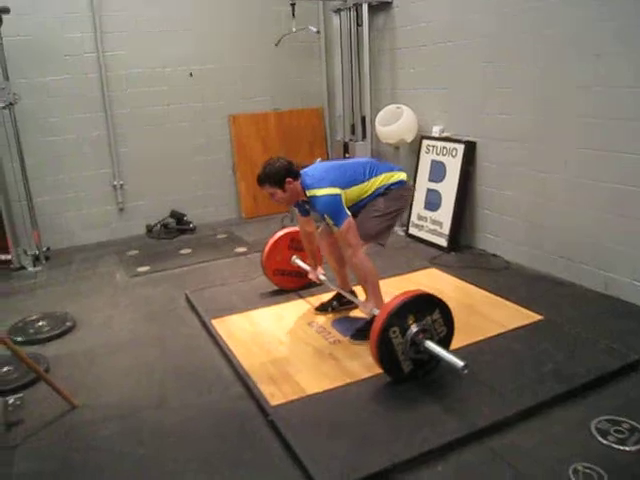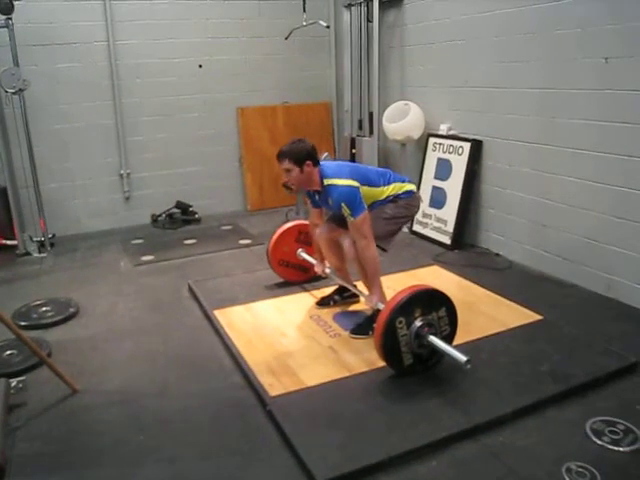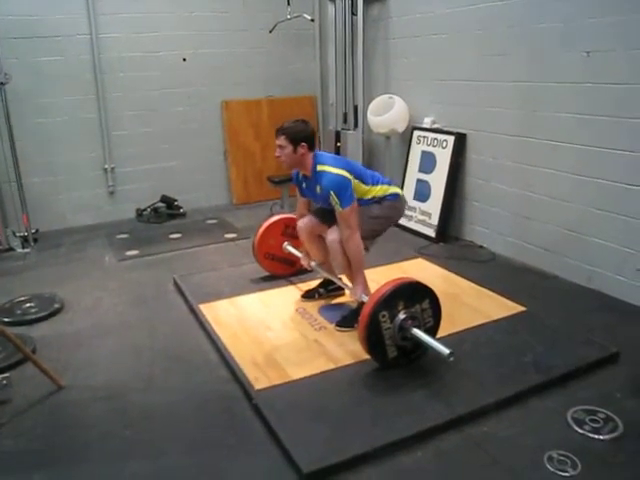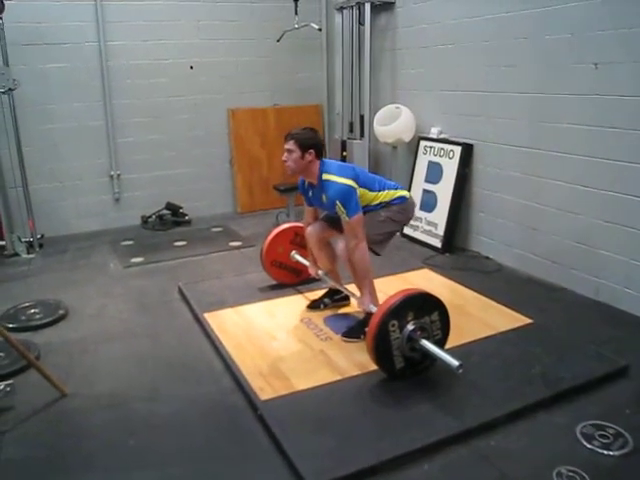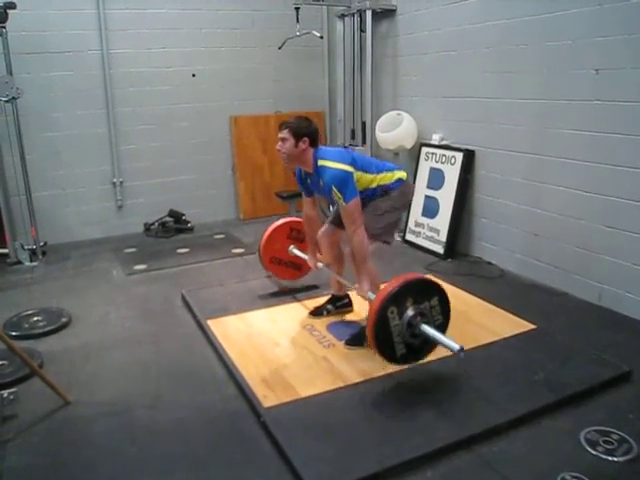
dt=1s
person 1, frame 1
left shoulder: (324, 197)
right shoulder: (299, 188)
left elbow: (353, 249)
right elbow: (307, 230)
left wrist: (371, 300)
right wrist: (314, 266)
left hip: (392, 188)
right hip: (369, 187)
left knee: (351, 247)
right knee: (324, 237)
right ankle: (346, 294)
person 1, frame 2
left shoulder: (341, 189)
right shoulder: (312, 182)
left elbow: (365, 241)
right elbow: (316, 224)
left wrist: (375, 293)
right wrist: (320, 260)
left hip: (401, 198)
right hip: (374, 197)
left knee: (352, 244)
right knee: (324, 233)
left ankle: (381, 309)
right ankle: (347, 289)
person 1, frame 3
left shoulder: (332, 178)
right shoulder: (300, 173)
left elbow: (350, 233)
right elbow: (302, 213)
left wrist: (359, 284)
right wrist: (305, 253)
left hip: (385, 201)
right hip: (356, 202)
left knee: (334, 240)
right knee: (305, 228)
left ankle: (366, 304)
right ankle: (332, 283)
person 1, frame 4
left shoulder: (337, 186)
right shoulder: (306, 181)
left elbow: (356, 243)
right elbow: (309, 222)
left wrist: (366, 295)
right wrist: (312, 262)
left hip: (394, 204)
right hip: (366, 204)
left knee: (345, 248)
right knee: (314, 234)
left ankle: (374, 314)
right ankle: (337, 292)
person 1, frame 5
left shoulder: (334, 172)
right shoulder: (303, 171)
left elbow: (355, 229)
right elbow: (310, 213)
left wrist: (364, 281)
right wrist: (312, 252)
left hip: (393, 189)
right hip: (365, 193)
left knee: (358, 249)
right knee: (326, 236)
right ankle: (340, 298)
